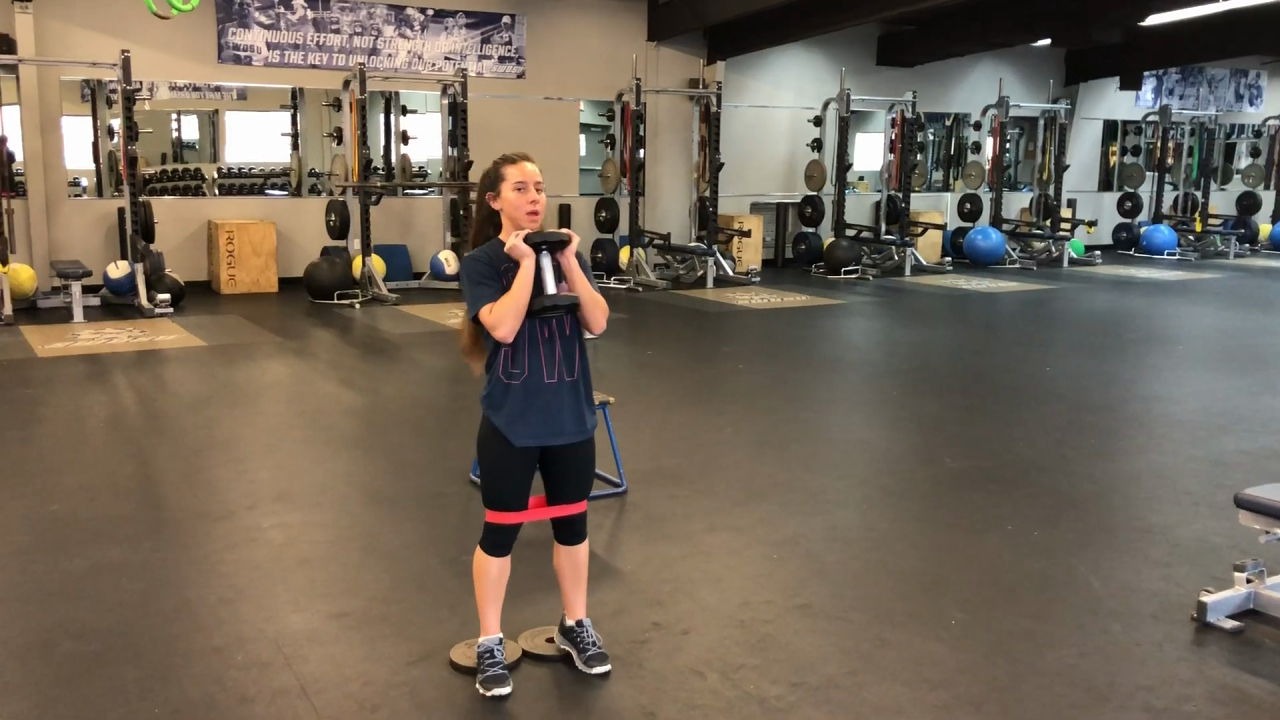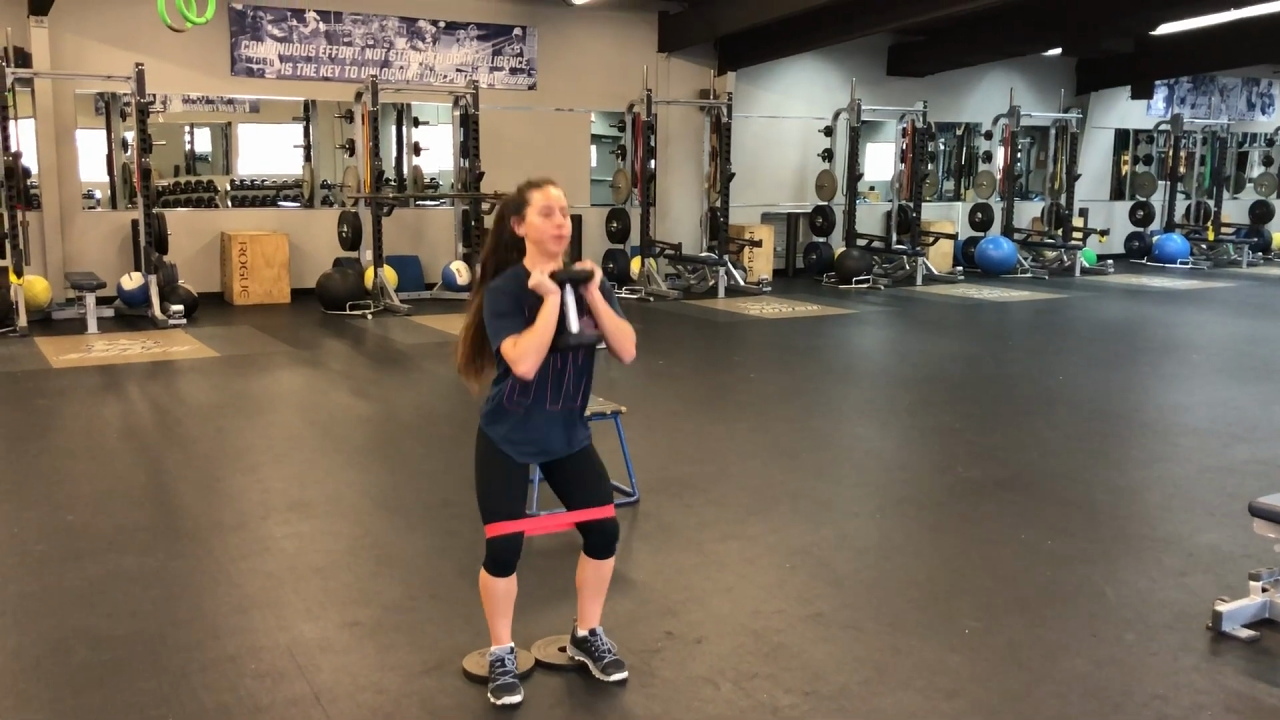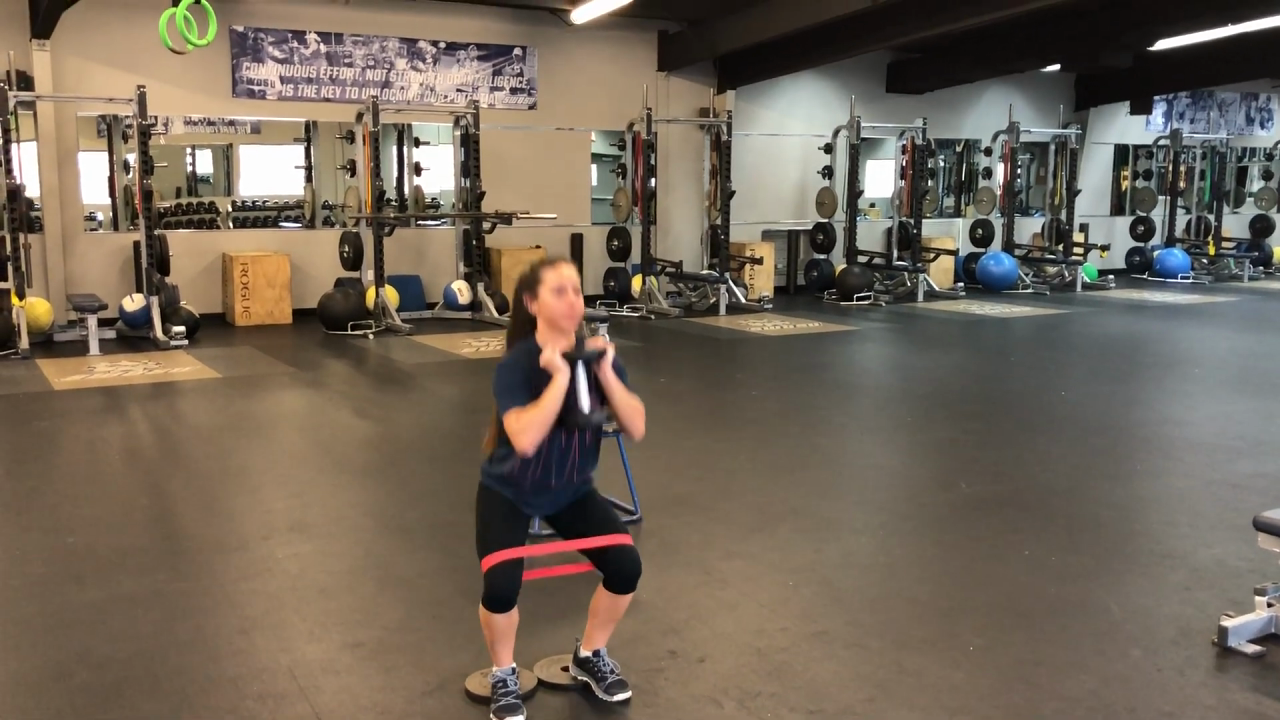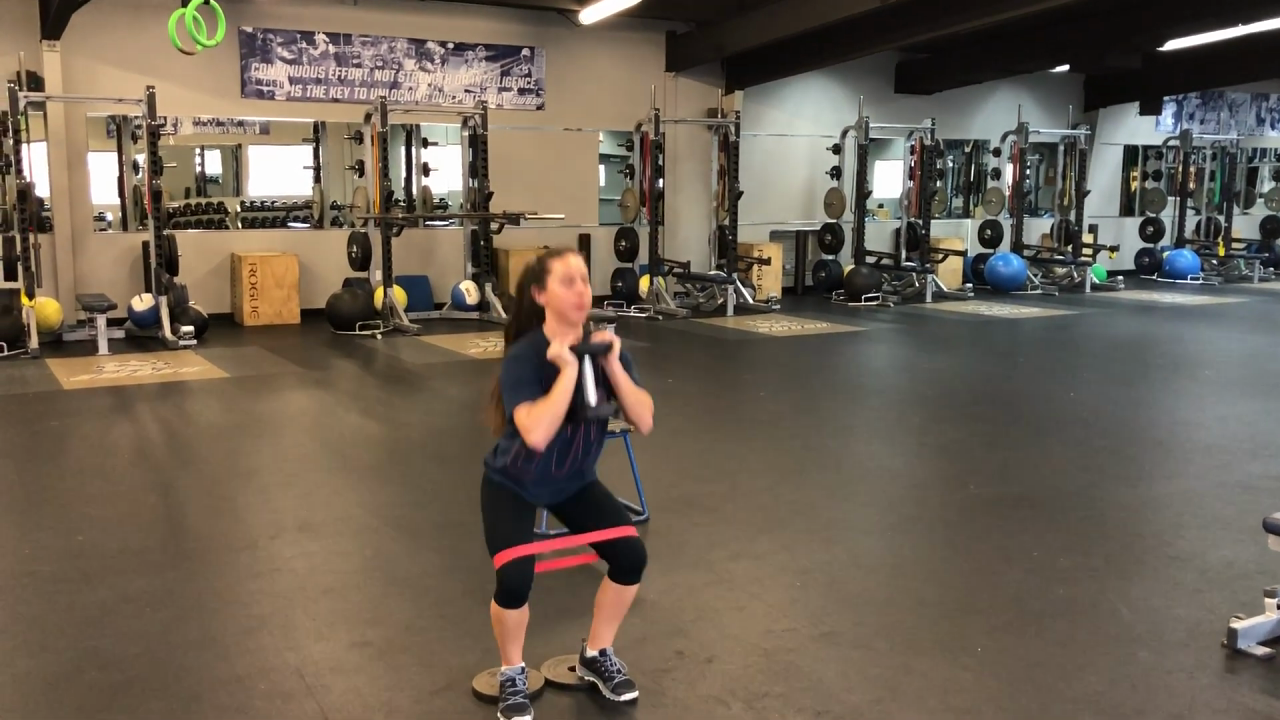
dt=1s
person 1, frame 1
left shoulder: (566, 252)
right shoulder: (481, 262)
left elbow: (598, 322)
right elbow: (503, 327)
left wrist: (567, 262)
right wrist: (527, 263)
left hip: (571, 416)
right hip: (510, 422)
left knee: (572, 523)
right knee: (501, 531)
left ankle: (575, 625)
right ankle: (490, 643)
person 1, frame 2
left shoulder: (586, 279)
right shoulder: (504, 290)
left elbow: (627, 351)
right elbow: (524, 364)
left wrist: (592, 295)
right wrist: (551, 297)
left hip: (567, 436)
right hip: (507, 439)
left knee: (604, 532)
right knee: (504, 547)
left ankle: (587, 635)
right ankle: (501, 654)
person 1, frame 3
left shoulder: (598, 354)
right shoulder: (515, 364)
left elbow: (636, 428)
right elbow: (525, 440)
left wrist: (606, 372)
right wrist: (560, 377)
left hip: (571, 490)
right hip: (509, 493)
left knee: (625, 567)
right knee: (501, 584)
left ankle: (589, 656)
right ankle: (503, 676)
person 1, frame 4
left shoulder: (603, 347)
right shoulder: (523, 358)
left elbow: (644, 421)
right elbow: (536, 435)
left wrist: (613, 365)
right wrist: (567, 372)
left hip: (574, 482)
right hip: (513, 486)
left knee: (630, 556)
right knee: (514, 578)
left ankle: (595, 656)
right ankle: (512, 675)
